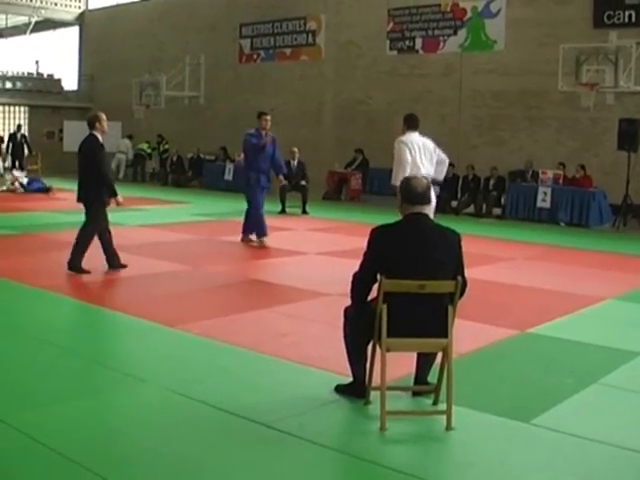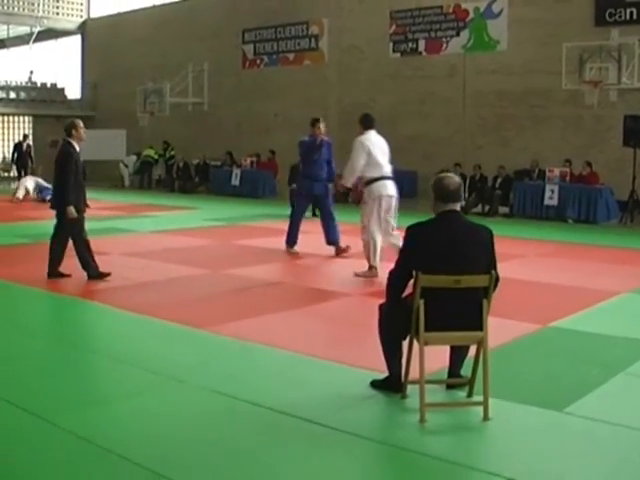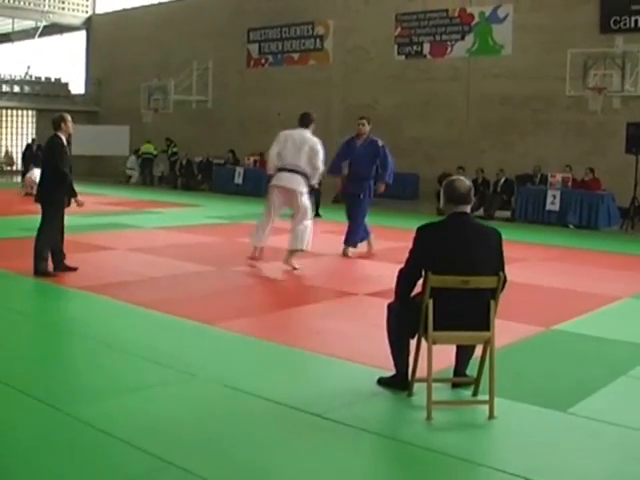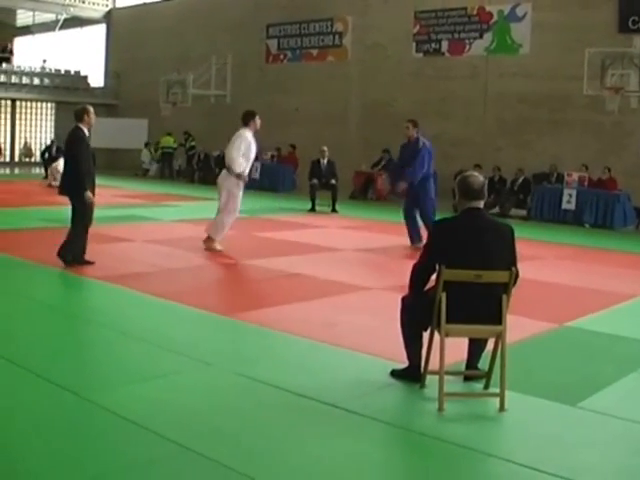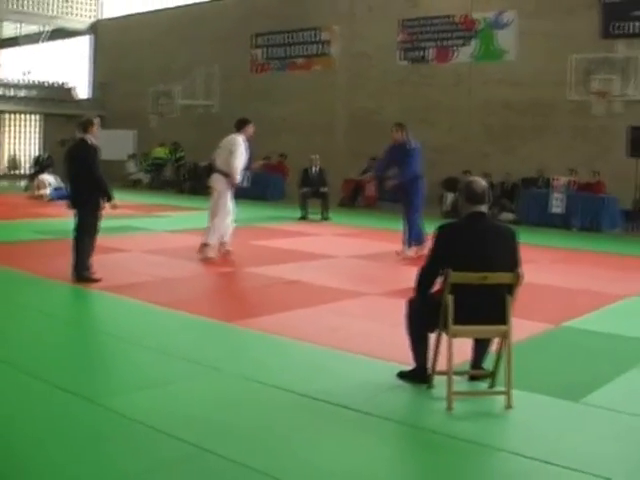
dt=0.7s
person 1, frame 1
left shoulder: (383, 235)
right shoulder: (451, 238)
left elbow: (363, 281)
right elbow: (459, 287)
left wrist: (358, 306)
left hip: (391, 324)
right hip: (435, 326)
left knee: (354, 315)
left ankle: (359, 383)
right ankle: (421, 381)
person 1, frame 2
left shoulder: (418, 232)
right shoulder: (483, 234)
left elbow: (399, 277)
left wrist: (392, 302)
left hip: (427, 319)
right hip: (470, 320)
left knee: (389, 311)
left ankle: (394, 378)
right ankle: (455, 374)
person 1, frame 3
left shoulder: (429, 233)
right shoulder: (492, 235)
left elbow: (409, 275)
left wrist: (400, 300)
left hip: (436, 317)
right hip: (477, 319)
left knee: (397, 310)
left ankle: (401, 376)
right ankle: (460, 373)
person 1, frame 4
left shoulder: (443, 228)
right shoulder: (504, 230)
left elbow: (423, 269)
left wrist: (414, 294)
left hip: (450, 312)
right hip: (489, 314)
left knee: (410, 303)
left ankle: (414, 368)
right ankle: (472, 367)
person 1, frame 5
left shoulder: (449, 231)
right shoulder: (507, 234)
left elbow: (430, 272)
left wrist: (420, 296)
left hip: (456, 312)
right hip: (494, 314)
left knee: (417, 306)
left ankle: (421, 369)
right ankle: (477, 367)
person 2, frame 1
left shoulder: (87, 142)
right shoulder: (96, 144)
right elbow: (104, 172)
right wrist: (115, 195)
left hip: (90, 191)
right hip: (96, 193)
left knee: (102, 227)
right knee: (91, 227)
left ankle: (113, 261)
right ankle: (75, 263)
person 2, frame 2
left shoulder: (70, 150)
right shoulder: (67, 151)
right elbow: (66, 180)
left wrist: (82, 200)
right wrist: (69, 205)
left hip: (68, 201)
right hip: (68, 202)
left knee: (62, 234)
right knee: (78, 235)
left ankle: (53, 269)
right ankle: (92, 271)
person 2, frame 3
left shoulder: (56, 142)
right shoulder: (57, 144)
right elbow: (63, 173)
left wrist: (68, 195)
right wrist: (75, 195)
left hip: (55, 194)
right hip: (53, 195)
left knee: (56, 229)
right knee: (48, 230)
left ankle: (59, 263)
right ankle: (40, 266)
person 2, frame 4
left shoulder: (78, 134)
right shoulder: (78, 136)
right elbow: (80, 165)
left wrist: (86, 188)
right wrist: (86, 189)
left hip: (79, 186)
right hip: (79, 187)
left knee: (81, 221)
right knee: (83, 221)
left ankle: (78, 256)
right ankle: (66, 252)
person 2, frame 5
left shoulder: (73, 149)
right shoulder: (90, 149)
left elbow: (72, 175)
right elbow: (97, 176)
left wrist: (73, 197)
right wrist: (109, 197)
left hip: (79, 197)
right hip: (90, 199)
left knee: (82, 234)
right knee: (86, 235)
left ankle: (81, 268)
right ankle: (81, 271)
person 3, frame 1
left shoulder: (402, 141)
right shoulder: (428, 142)
left elbow: (403, 164)
right elbow: (443, 160)
left wrist: (397, 184)
right wrist: (435, 177)
person 3, frame 2
left shoulder: (362, 141)
right shoulder: (381, 140)
left elbow: (355, 166)
left wrist: (345, 184)
right wrist: (361, 181)
left hip: (376, 189)
right hip: (389, 186)
left knee: (370, 230)
right knee: (389, 229)
left ankle: (373, 268)
person 3, frame 3
left shoulder: (284, 135)
right shoulder: (314, 141)
left elbow: (272, 155)
right elbow: (318, 166)
left wrist: (272, 173)
right wrist: (312, 181)
left hip: (280, 181)
right hip: (298, 182)
left knee: (269, 215)
right knee: (302, 220)
left ankle: (257, 249)
right ankle: (290, 255)
person 3, frame 4
left shoulder: (245, 136)
right shoulder: (245, 137)
left elbow: (231, 154)
right elbow: (232, 154)
right wrist: (240, 173)
left hip: (231, 178)
right hip: (233, 179)
left knee: (227, 211)
right knee: (228, 212)
left ankle: (212, 239)
right ankle: (211, 240)
person 3, frame 5
left shoulder: (229, 139)
right shoulder: (240, 142)
left elbow: (216, 156)
right elbow: (234, 163)
right wrist: (235, 180)
left hip: (219, 177)
right hip: (224, 181)
left knee: (227, 214)
right knee: (220, 215)
left ankle: (223, 244)
right ankle: (206, 246)
person 4, frame 1
left shoulder: (271, 138)
right shoulder: (250, 136)
left elbow: (275, 157)
right elbow: (252, 146)
left wrist: (279, 173)
right wrist: (263, 142)
left hip: (264, 176)
right hip: (252, 176)
left knee: (254, 206)
right knee: (257, 206)
left ankle: (246, 235)
right ankle: (261, 238)
person 4, frame 2
left shoulder: (327, 143)
right shoulder: (304, 143)
left elbow: (330, 164)
right elbow: (311, 148)
left wrist: (330, 181)
right wrist: (319, 138)
left hip: (322, 185)
right hip: (306, 185)
left knee: (328, 215)
right knee: (297, 215)
left ankle: (337, 246)
right ankle: (290, 244)
person 4, frame 3
left shoulder: (376, 144)
right shoulder: (349, 143)
left elbow: (387, 163)
right elbow: (338, 159)
left wrist: (382, 181)
right wrist: (338, 173)
left hip: (365, 184)
right hip: (351, 183)
left knee: (357, 216)
right knee: (353, 215)
left ankle: (348, 246)
right ankle: (366, 238)
person 4, frame 4
left shoulder: (423, 146)
right shoulder: (405, 147)
left elbow: (419, 166)
right elbow: (400, 165)
left wrist: (405, 181)
right wrist: (399, 180)
left hip: (424, 183)
right hip: (412, 184)
left knee: (427, 215)
right knee: (408, 213)
right ankle: (417, 241)
person 4, frame 5
left shoulder: (412, 147)
right shoulder: (394, 148)
left elbow: (410, 167)
right elbow: (386, 162)
left wrist: (397, 180)
right wrist: (376, 173)
left hip: (415, 183)
right hip: (405, 184)
left knee: (412, 215)
right knee: (413, 215)
left ankle: (410, 245)
right ankle: (421, 243)
